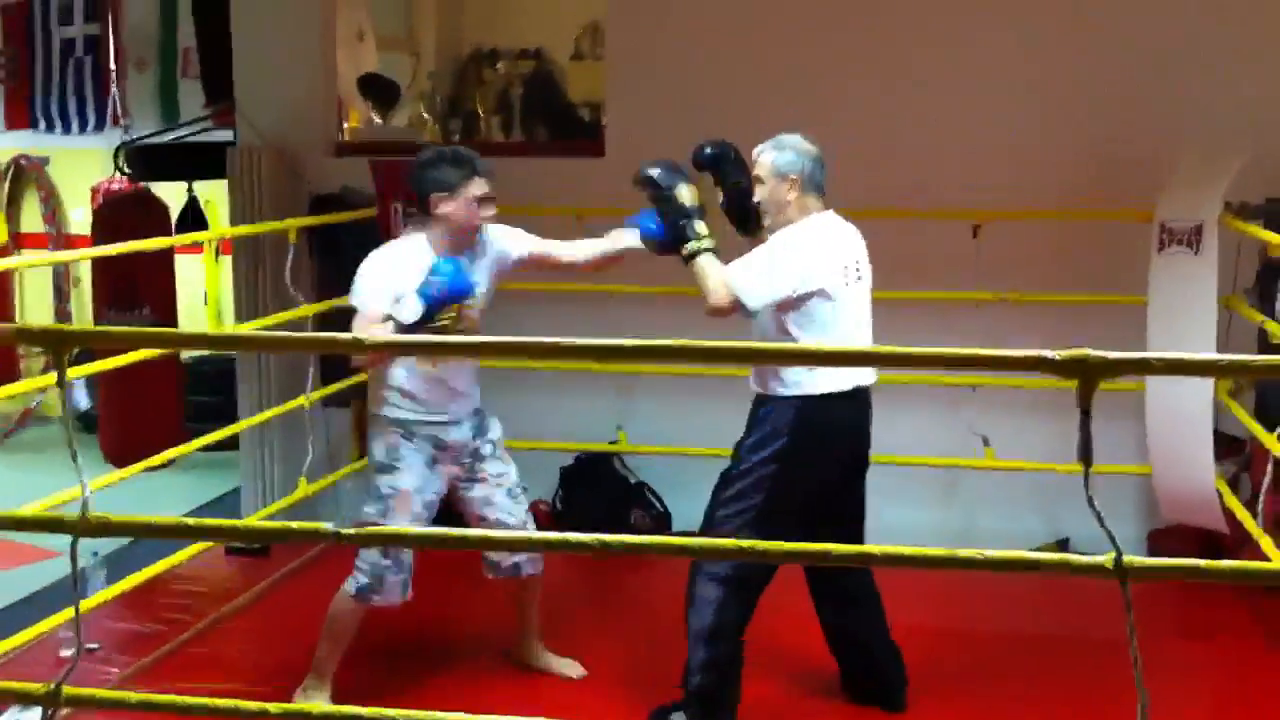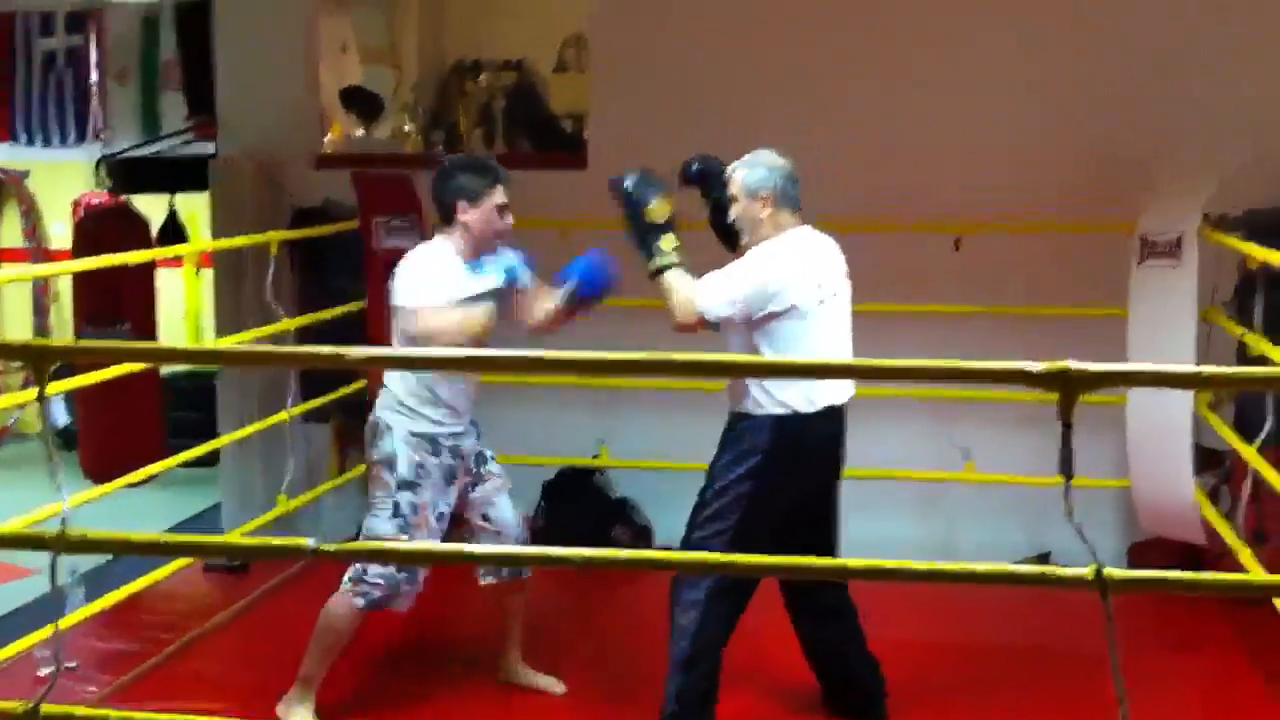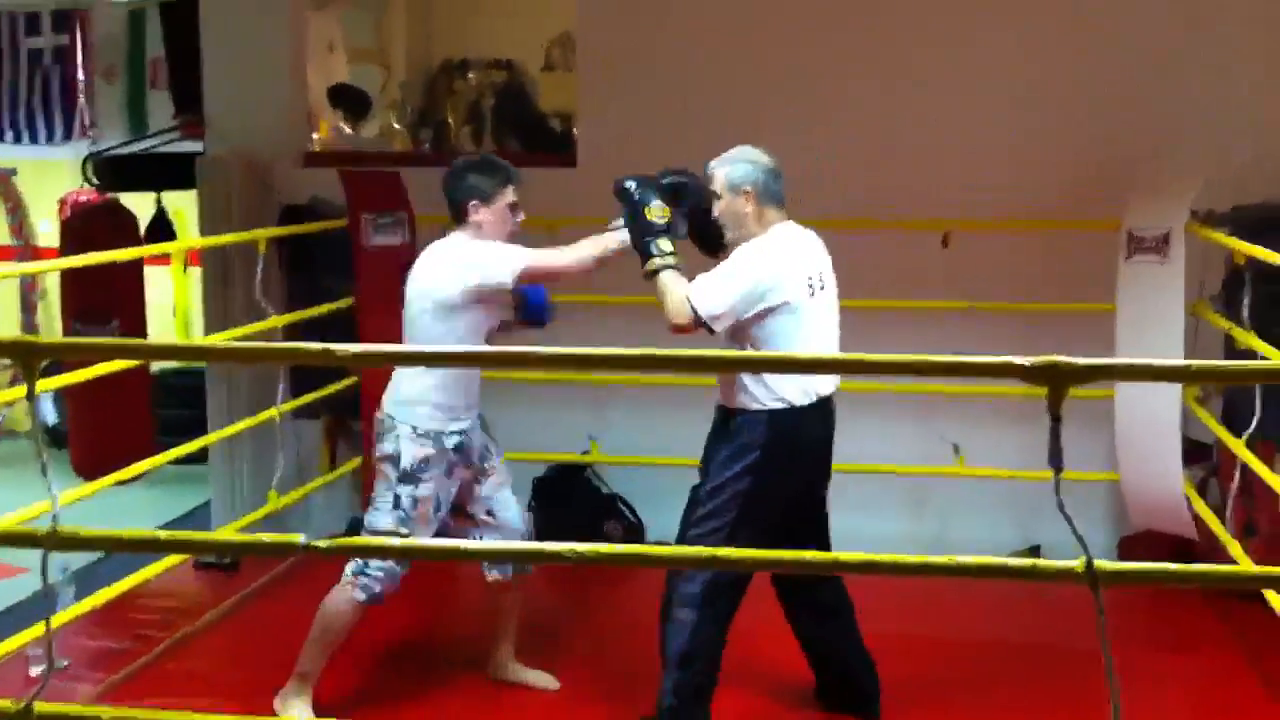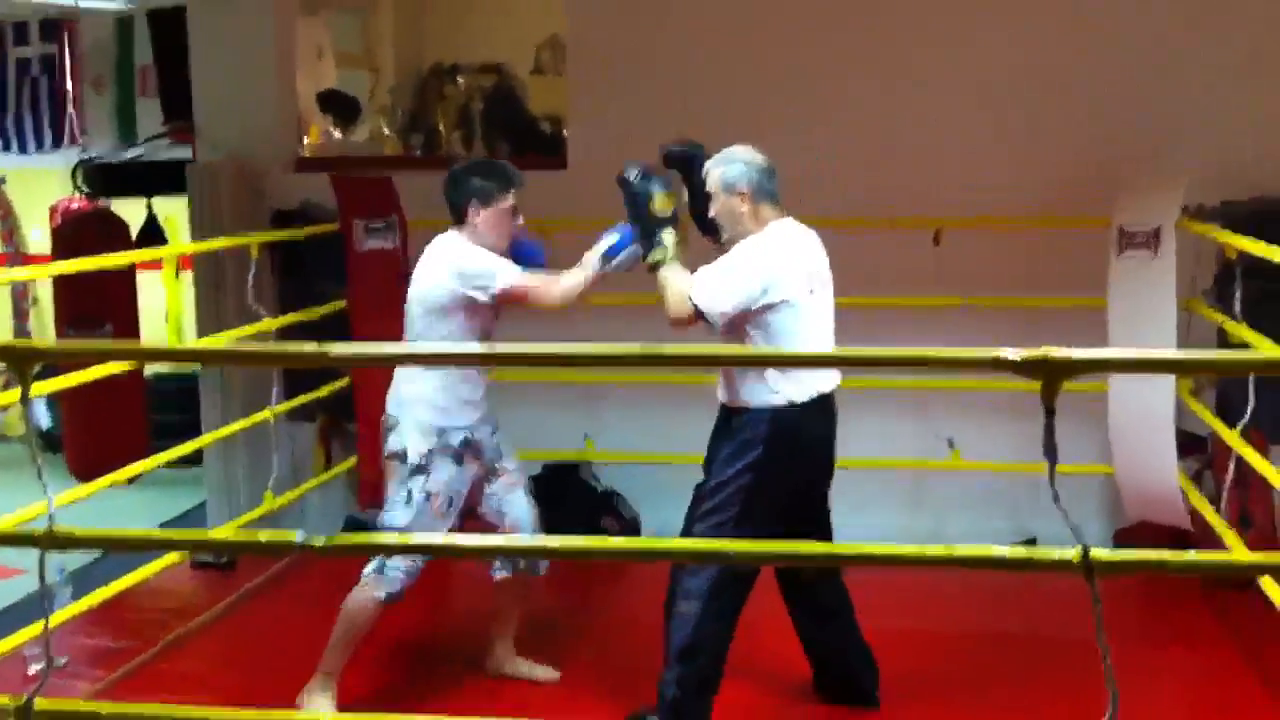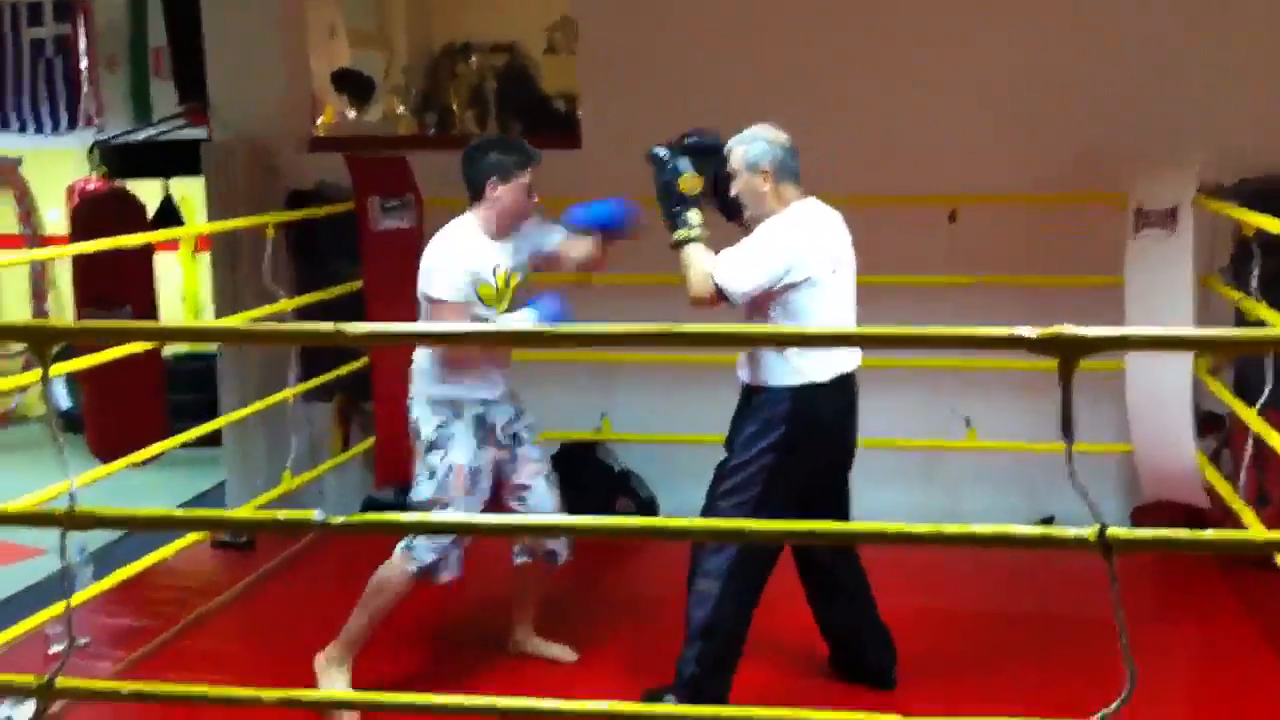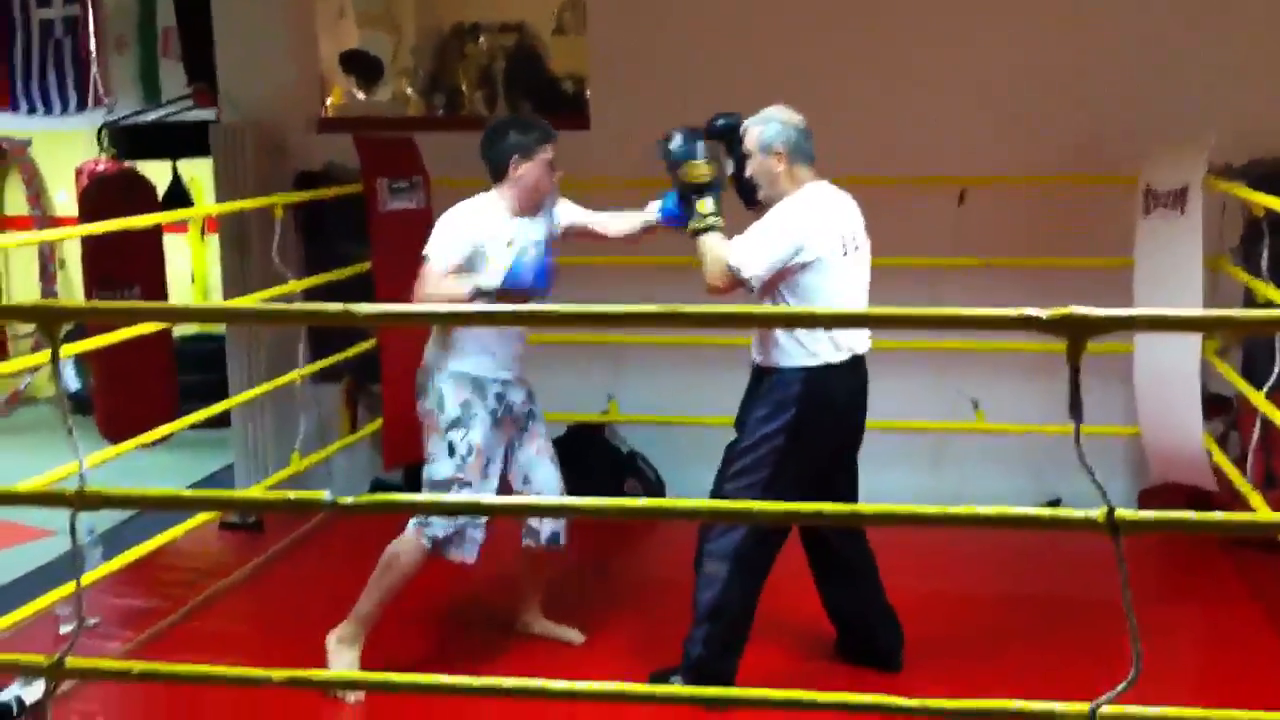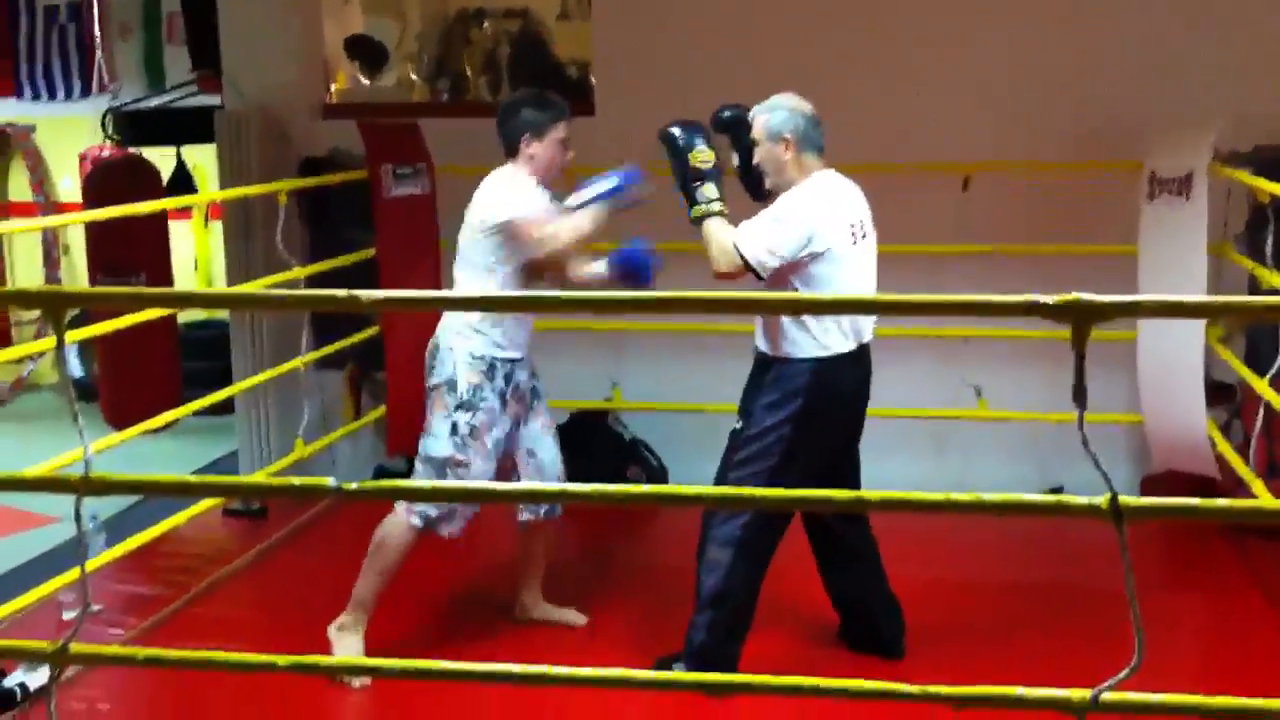
dt=0.1s
person 1, frame 1
left shoulder: (803, 245)
right shoulder: (841, 235)
left elbow: (723, 296)
right elbow: (772, 257)
left wrist: (689, 224)
right wrist: (735, 192)
left hip: (801, 420)
right hip: (845, 414)
left knee: (726, 553)
right knee: (837, 554)
person 1, frame 2
left shoulder: (776, 263)
right shoulder: (821, 251)
left elbow: (688, 312)
left wrist: (656, 236)
right wrist: (719, 208)
left hip: (773, 438)
right hip: (818, 431)
left knee: (705, 576)
right knee: (813, 570)
person 1, frame 3
left shoulder: (764, 260)
right shoulder: (804, 244)
left elbow: (681, 314)
left wrist: (654, 239)
right wrist: (694, 222)
left hip: (764, 434)
right hip: (808, 424)
left knee: (699, 574)
person 1, frame 4
left shoulder: (764, 257)
right shoulder: (800, 240)
left elbow: (681, 307)
right elbow: (737, 275)
left wrist: (658, 231)
right wrist: (695, 186)
left hip: (767, 429)
right hip: (810, 421)
left knee: (705, 569)
right knee: (808, 558)
person 1, frame 5
left shoulder: (786, 236)
right shoulder: (823, 220)
left elbow: (703, 288)
right elbow: (758, 237)
left wrist: (684, 210)
right wrist: (719, 166)
left hip: (787, 410)
right hip: (830, 400)
left knee: (726, 545)
right knee: (825, 538)
left ankle: (699, 689)
right ankle: (868, 658)
person 1, frame 6
left shoulder: (798, 218)
right shoulder: (835, 203)
left elbow: (720, 274)
right elbow: (771, 221)
left wrist: (700, 198)
right wrist: (738, 146)
left hip: (798, 390)
right hip: (840, 382)
left knee: (735, 526)
right knee: (833, 520)
left ankle: (706, 670)
right ankle: (874, 639)
person 1, frame 7
left shoulder: (804, 207)
right shoulder: (842, 192)
left elbow: (726, 261)
right elbow: (775, 208)
left wrist: (701, 185)
right wrist: (743, 167)
left hip: (802, 380)
right hip: (842, 371)
left knee: (737, 512)
right knee: (836, 506)
left ankle: (709, 656)
right ankle: (876, 627)
person 2, frame 1
left shoulder: (489, 242)
right shoulder: (384, 265)
left elbow: (567, 254)
right elbow: (366, 355)
left wrist: (636, 236)
right wrist: (416, 313)
left hip: (468, 423)
right hip: (407, 432)
left knee: (517, 534)
right knee: (379, 564)
left ankle: (531, 646)
right ankle: (316, 687)
person 2, frame 2
left shoulder: (490, 260)
right shoulder: (425, 271)
left elbow: (537, 317)
right elbow: (446, 337)
left wrist: (573, 293)
right wrist: (493, 287)
left hip: (460, 434)
right hip: (410, 439)
left knee: (510, 539)
right knee: (379, 574)
left ankle: (511, 661)
person 2, frame 3
left shoulder: (468, 256)
right shoulder: (464, 258)
right elbow: (564, 263)
left wrist: (517, 312)
right wrist: (626, 233)
left hip: (462, 429)
right hip: (417, 434)
left knee: (511, 532)
right knee: (375, 568)
left ankle: (503, 657)
person 2, frame 4
left shoulder: (472, 258)
right shoulder: (459, 261)
left elbow: (479, 325)
right elbow: (553, 294)
right wrist: (604, 252)
left hip: (471, 426)
right hip: (425, 431)
left knee: (520, 531)
right knee: (397, 564)
left ankle: (502, 652)
right ankle: (321, 687)
person 2, frame 5
left shoulder: (523, 231)
right shoulder: (451, 247)
left elbow: (578, 256)
right elbow: (453, 345)
left wrist: (602, 226)
right wrist: (525, 321)
left hip: (497, 405)
right hip: (445, 408)
left knee: (544, 517)
right knee: (431, 542)
left ankle: (521, 631)
right ankle: (337, 656)
person 2, frame 6
left shoulder: (545, 212)
right shoulder: (465, 220)
left elbow: (613, 227)
right elbow: (426, 295)
left wrist: (668, 209)
right wrist: (490, 281)
left hip: (508, 385)
right hip: (460, 385)
left knee: (547, 501)
right knee: (444, 519)
left ankle: (530, 613)
right ankle: (350, 634)
person 2, frame 7
left shoulder: (524, 191)
right shoulder: (509, 187)
left elbow: (560, 267)
right elbow: (549, 242)
left wrist: (612, 269)
right wrist: (595, 199)
left hip: (511, 362)
right hip: (471, 361)
left knee: (543, 476)
right knee: (437, 495)
left ankle: (530, 597)
right ankle: (350, 620)
